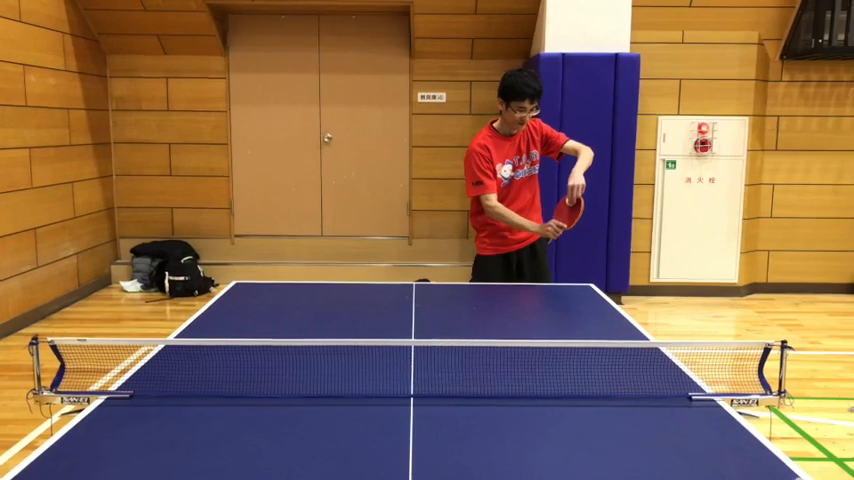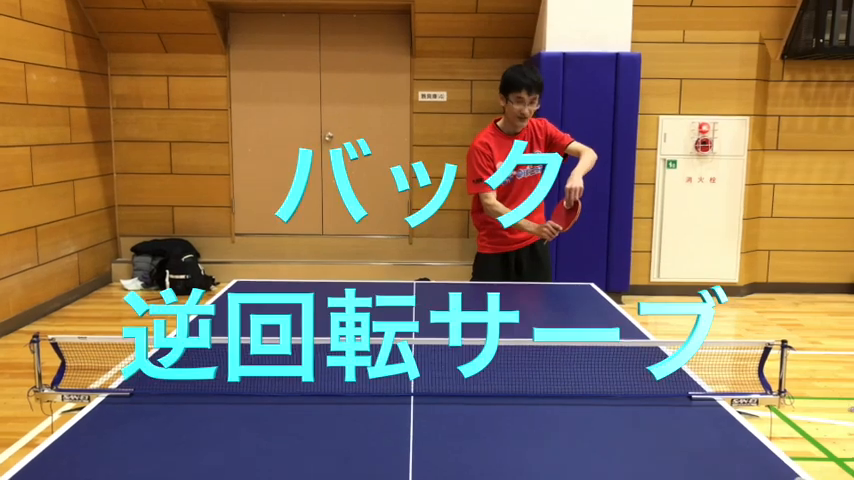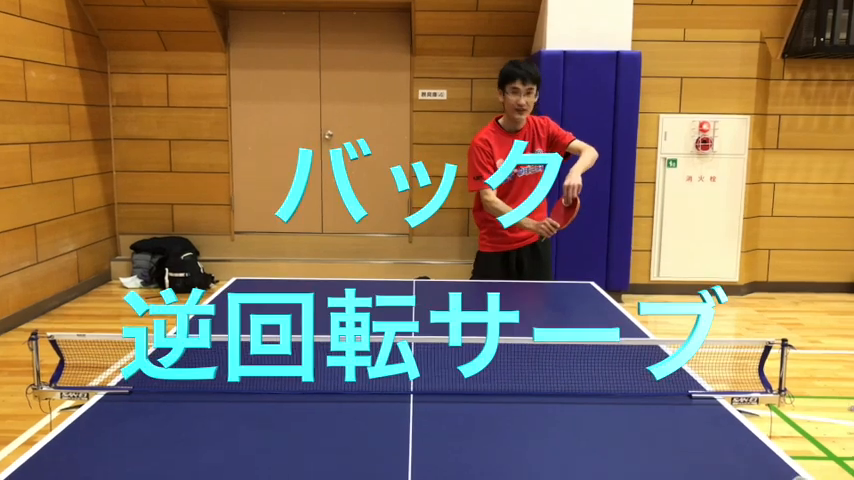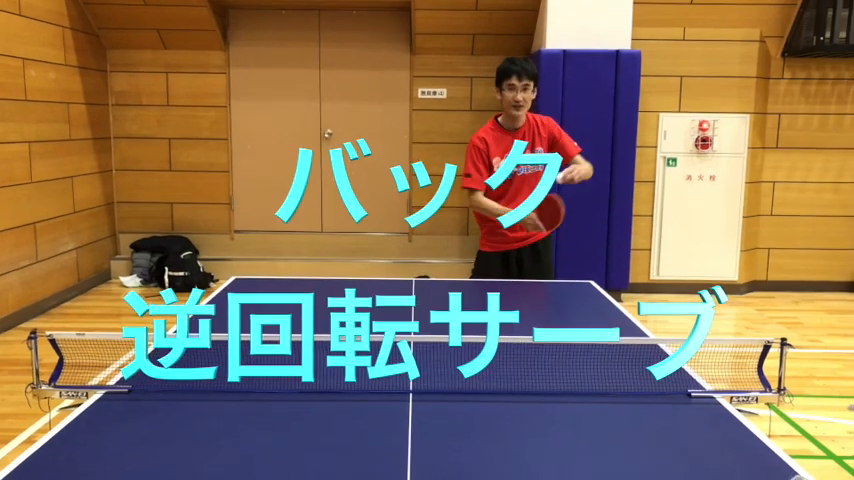
dt=0.2s
person 1, frame 1
left shoulder: (536, 130)
right shoulder: (480, 148)
left elbow: (585, 151)
right elbow: (490, 205)
left wrist: (577, 172)
right wrist: (537, 228)
left hip: (532, 242)
right hip: (494, 247)
person 1, frame 2
left shoulder: (541, 130)
right shoulder: (483, 145)
left elbow: (588, 154)
right elbow: (489, 203)
left wrist: (576, 175)
right wrist: (533, 228)
left hip: (534, 243)
right hip: (494, 246)
person 1, frame 3
left shoulder: (544, 128)
right shoulder: (483, 142)
left elbow: (590, 152)
right elbow: (489, 200)
left wrist: (575, 172)
right wrist: (532, 225)
left hip: (537, 241)
right hip: (496, 244)
person 1, frame 4
left shoulder: (545, 127)
right shoulder: (482, 141)
left elbow: (586, 168)
right elbow: (476, 199)
left wrist: (577, 171)
left hip: (537, 240)
right hip: (496, 243)
